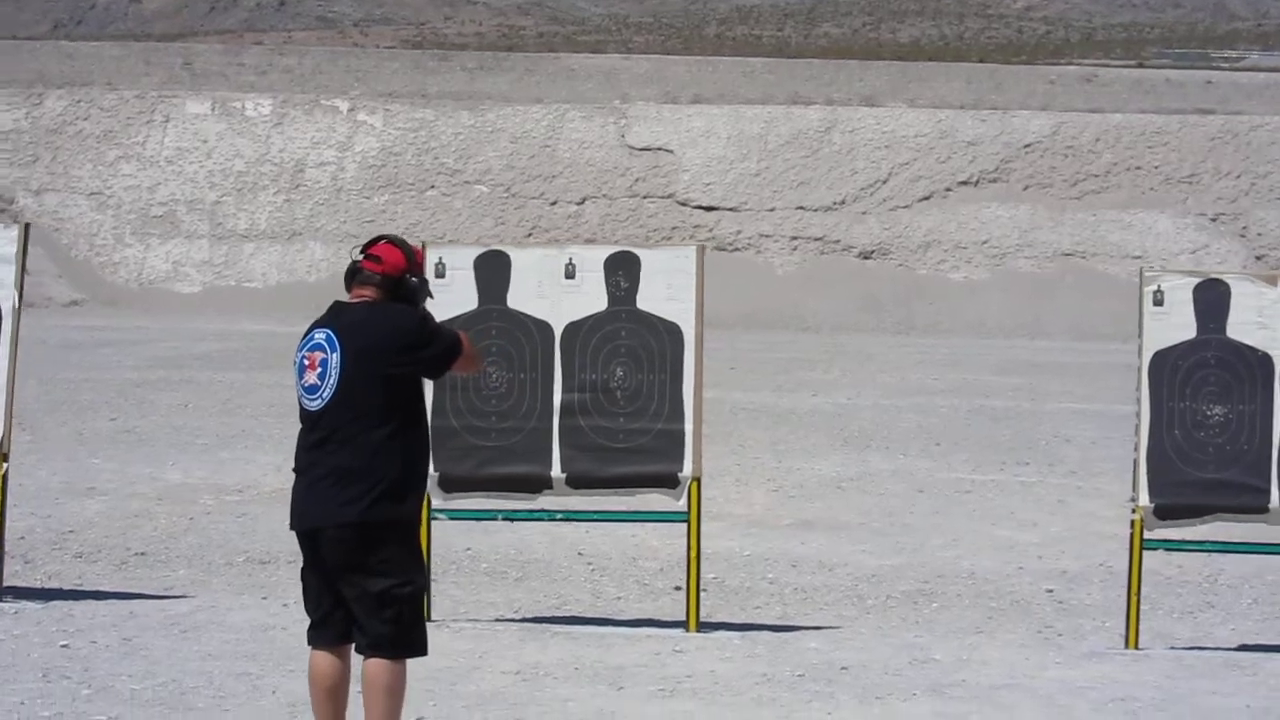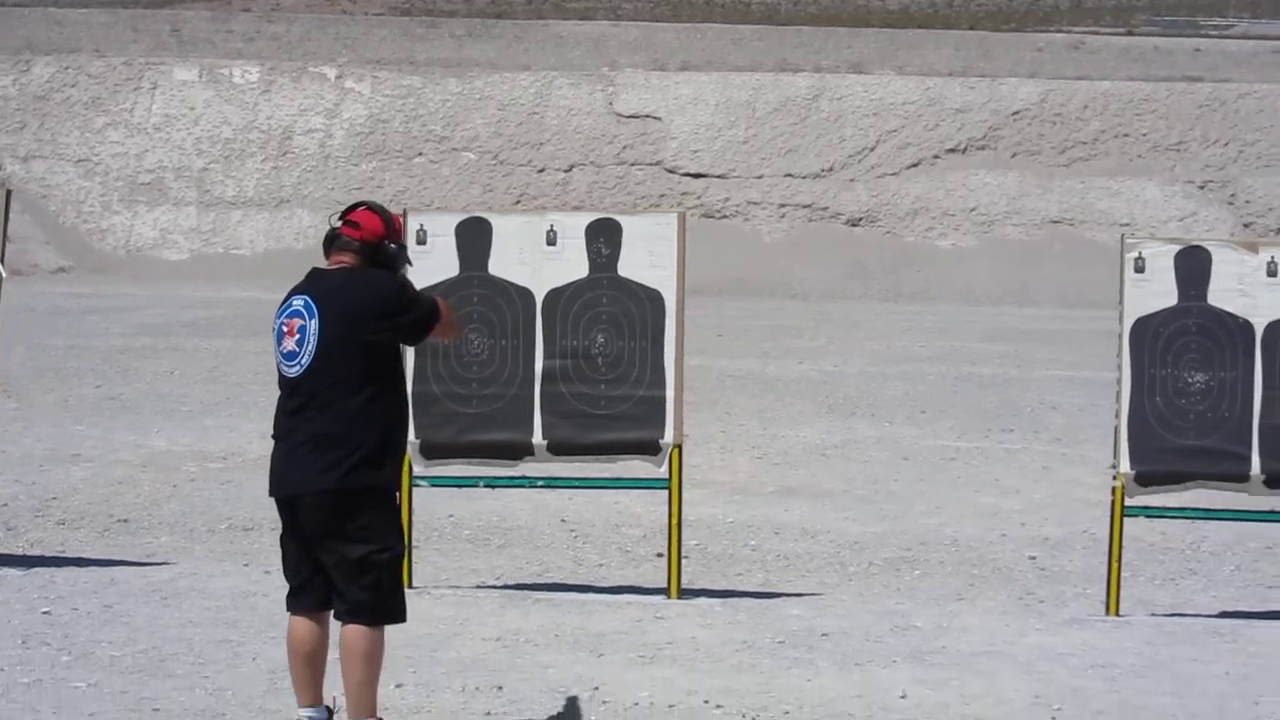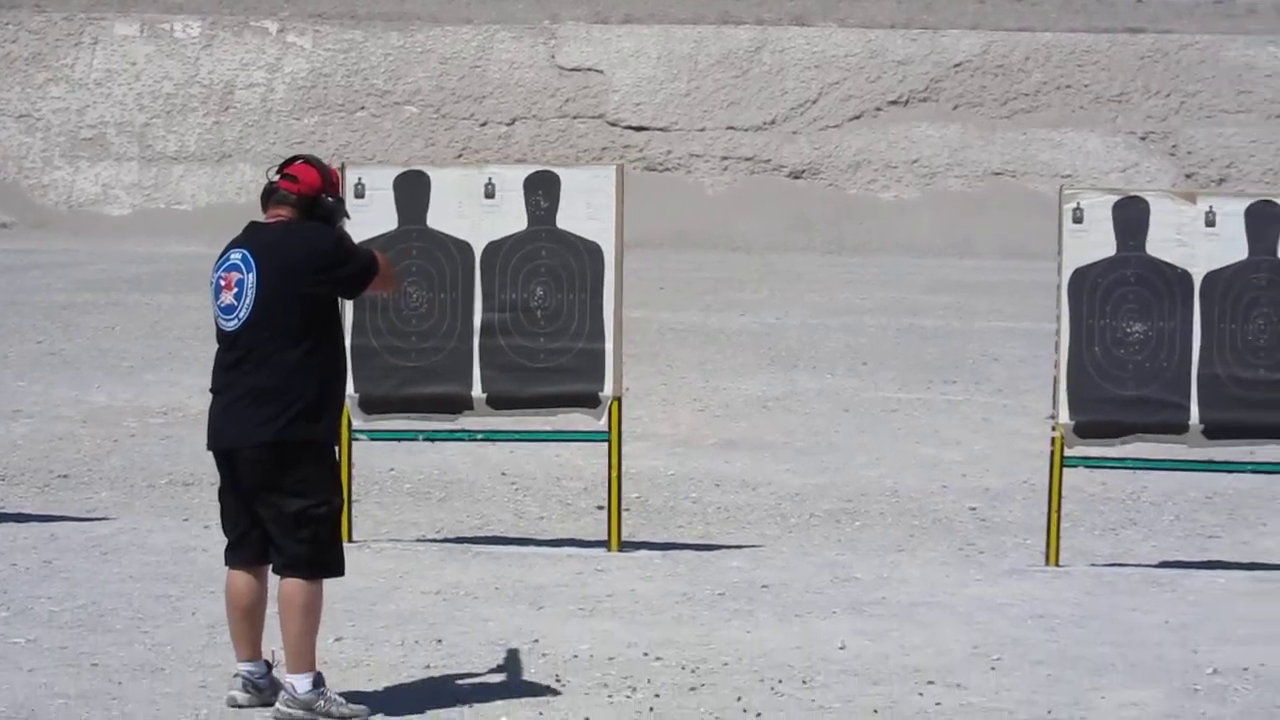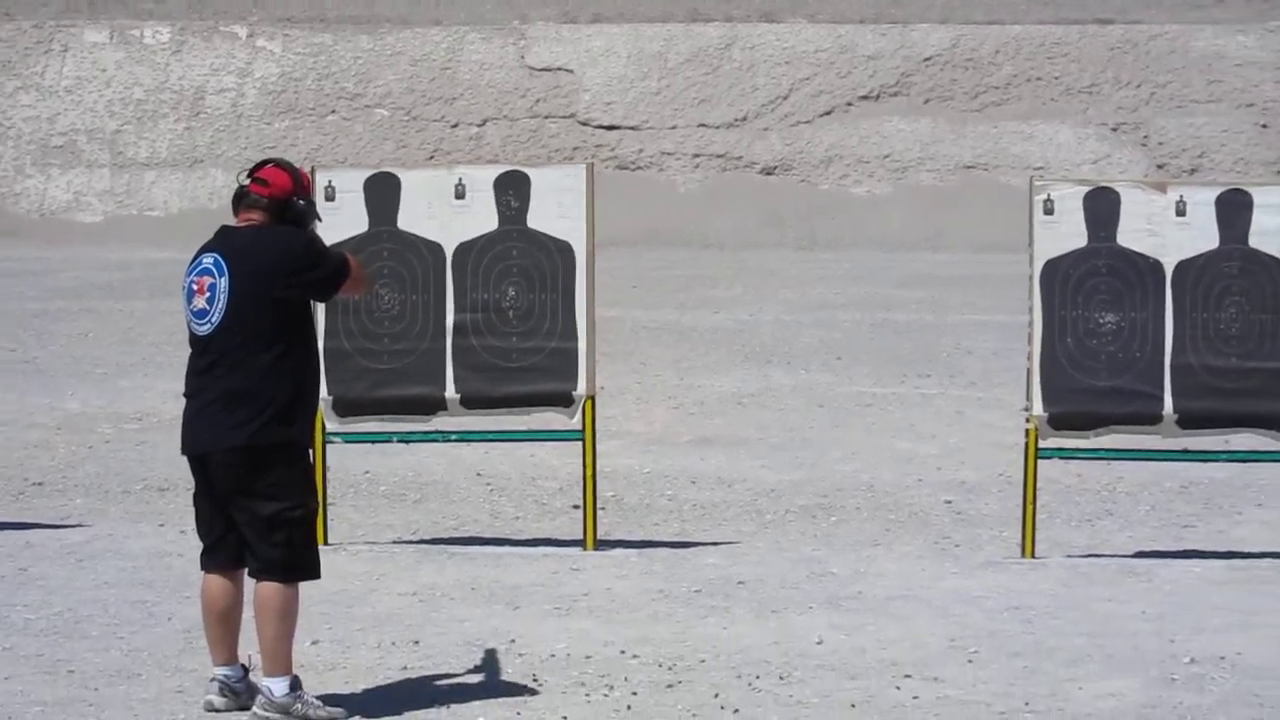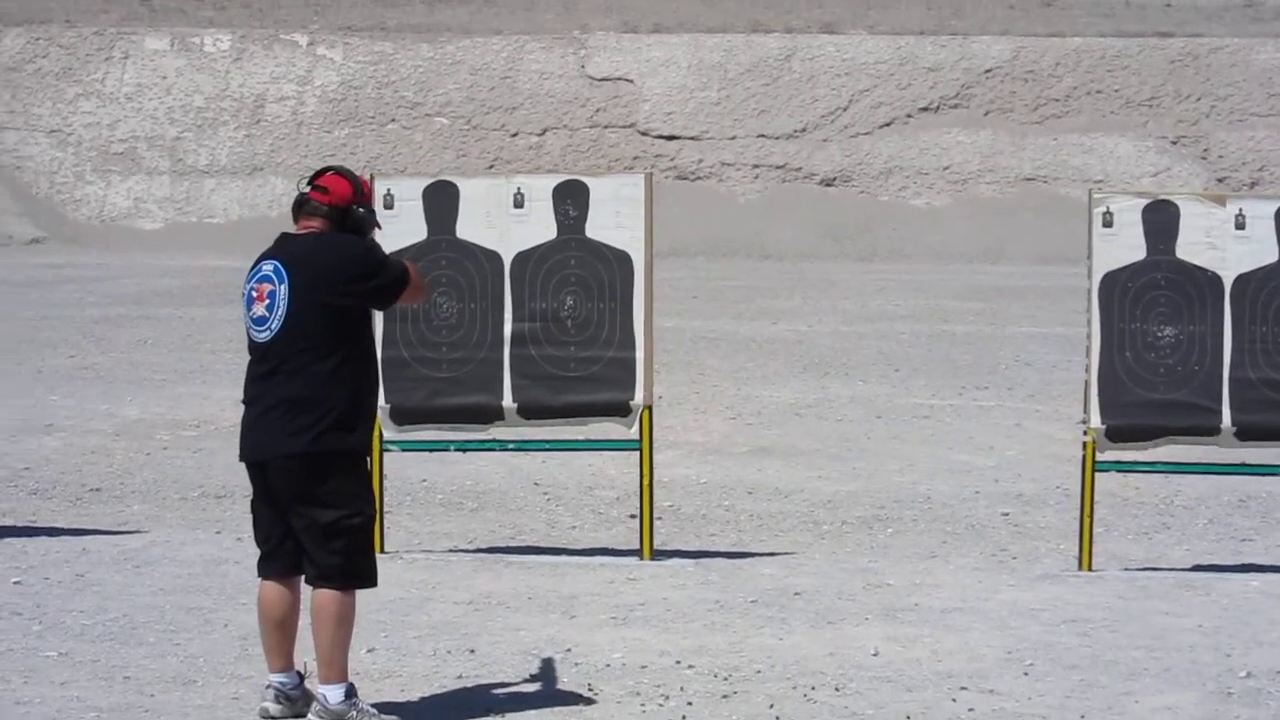
dt=0.2s
person 1, frame 1
left shoulder: (318, 330)
right shoulder: (397, 325)
right elbow: (468, 360)
right wrist: (425, 323)
left hip: (314, 512)
right hip: (373, 516)
left knee: (328, 636)
right knee: (385, 642)
person 1, frame 2
left shoulder: (296, 296)
right shoulder: (377, 291)
right elbow: (447, 326)
right wrist: (405, 290)
left hip: (293, 476)
right hip: (352, 480)
left knee: (307, 600)
right knee: (363, 608)
person 1, frame 3
left shoulder: (234, 251)
right shoulder: (314, 244)
right elbow: (384, 279)
right wrist: (342, 241)
left hip: (231, 430)
right hip: (289, 434)
left knee: (246, 556)
right knee: (302, 560)
person 1, frame 4
left shoulder: (205, 255)
right shoulder: (285, 247)
right elbow: (355, 280)
right wrist: (312, 244)
left hip: (205, 434)
right hip: (262, 438)
left knee: (221, 560)
right knee: (277, 564)
person 1, frame 5
left shoulder: (266, 262)
right shoulder: (344, 255)
right elbow: (414, 288)
right wrist: (374, 254)
left hip: (263, 441)
right hip: (320, 445)
left knee: (278, 567)
right knee: (335, 571)
